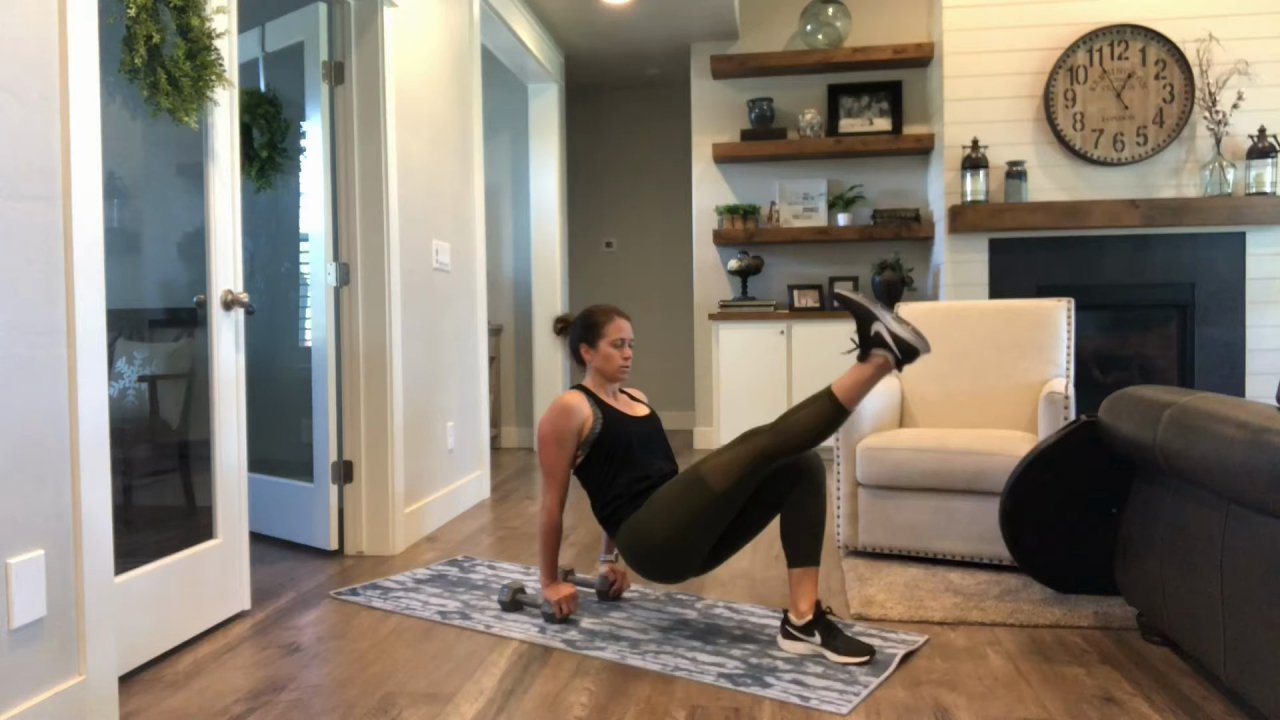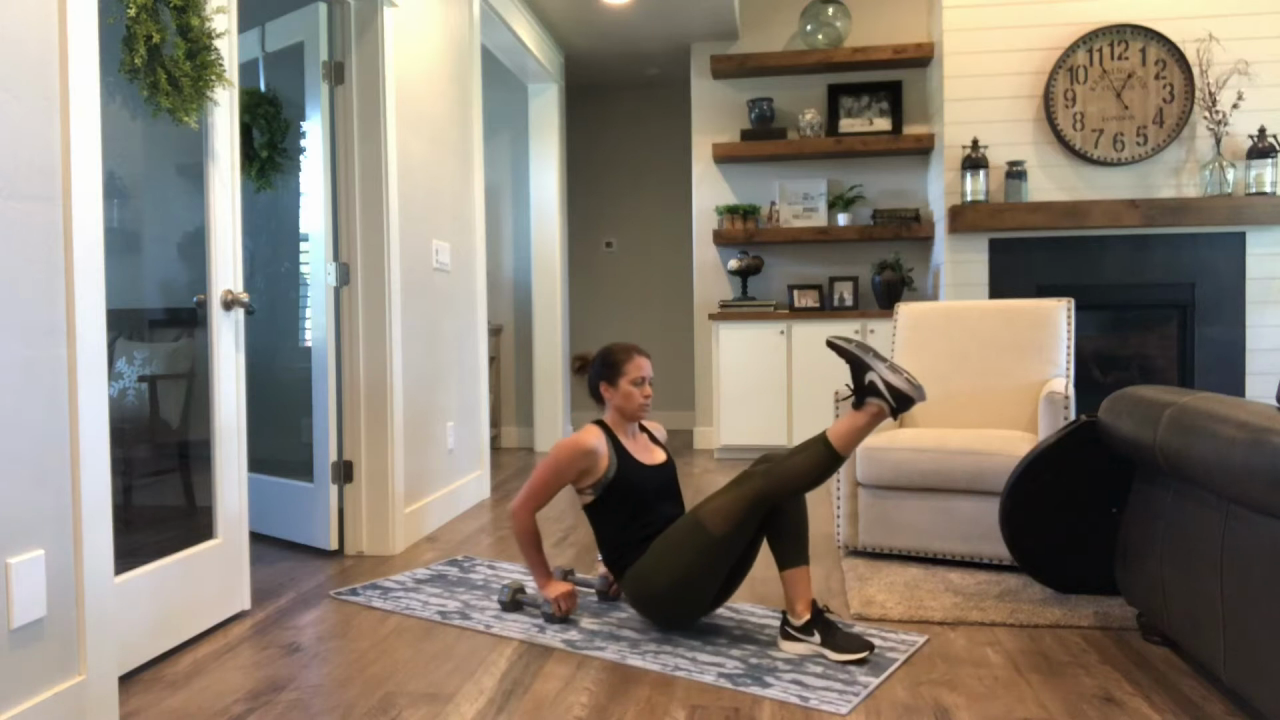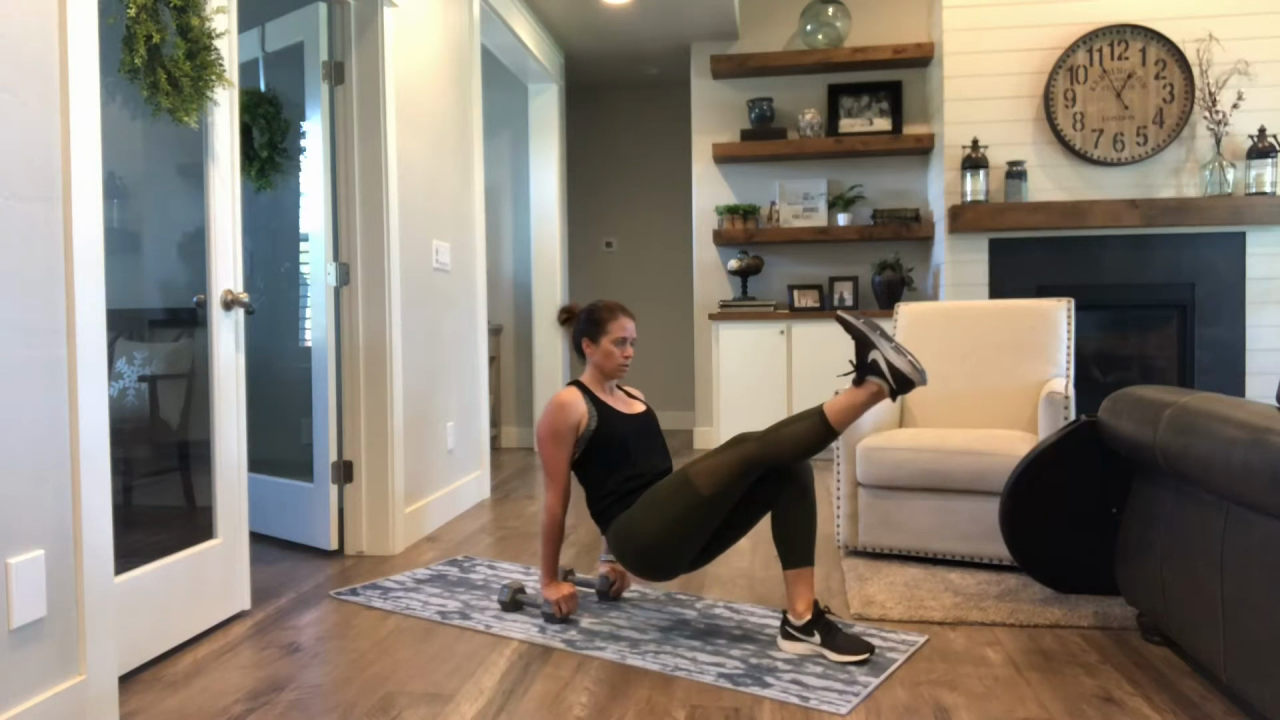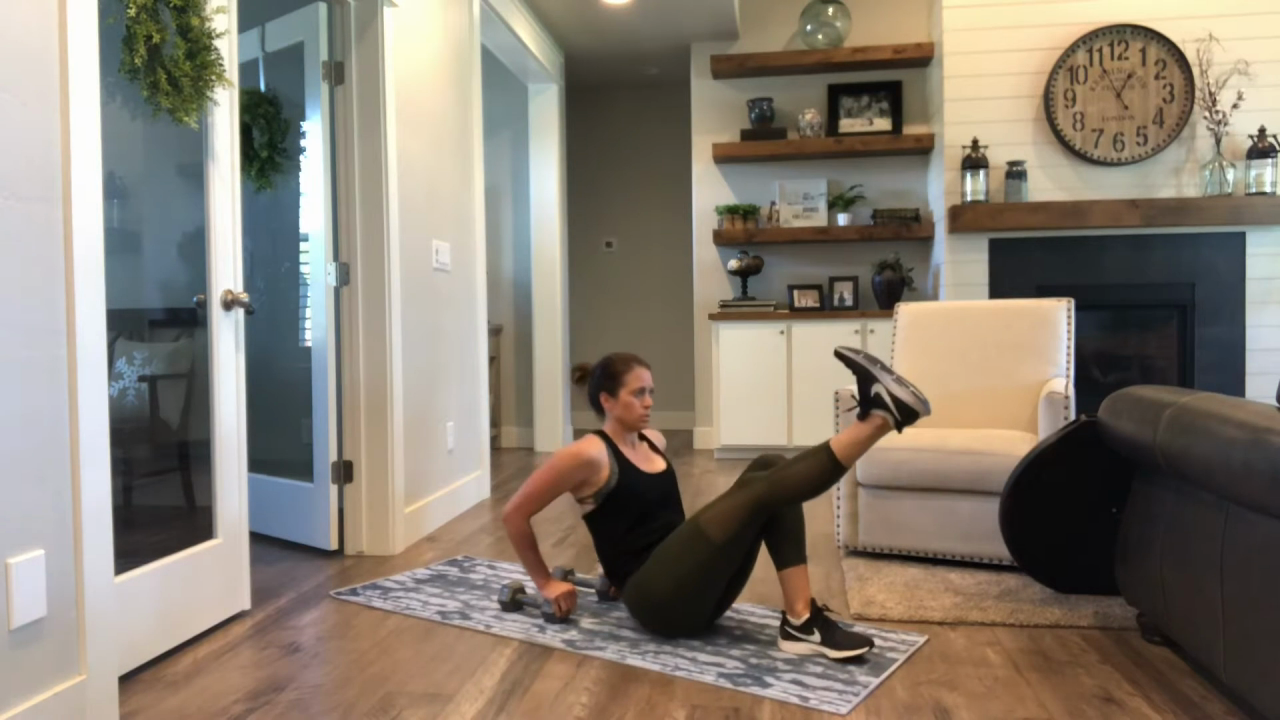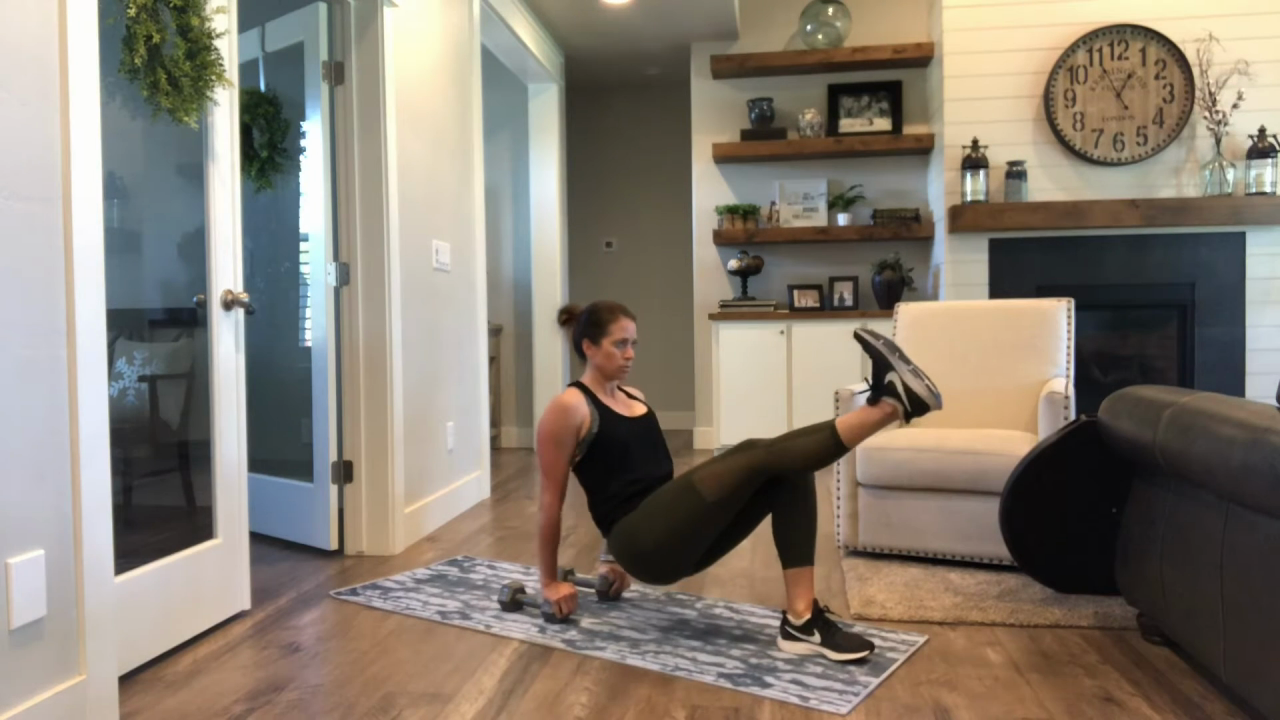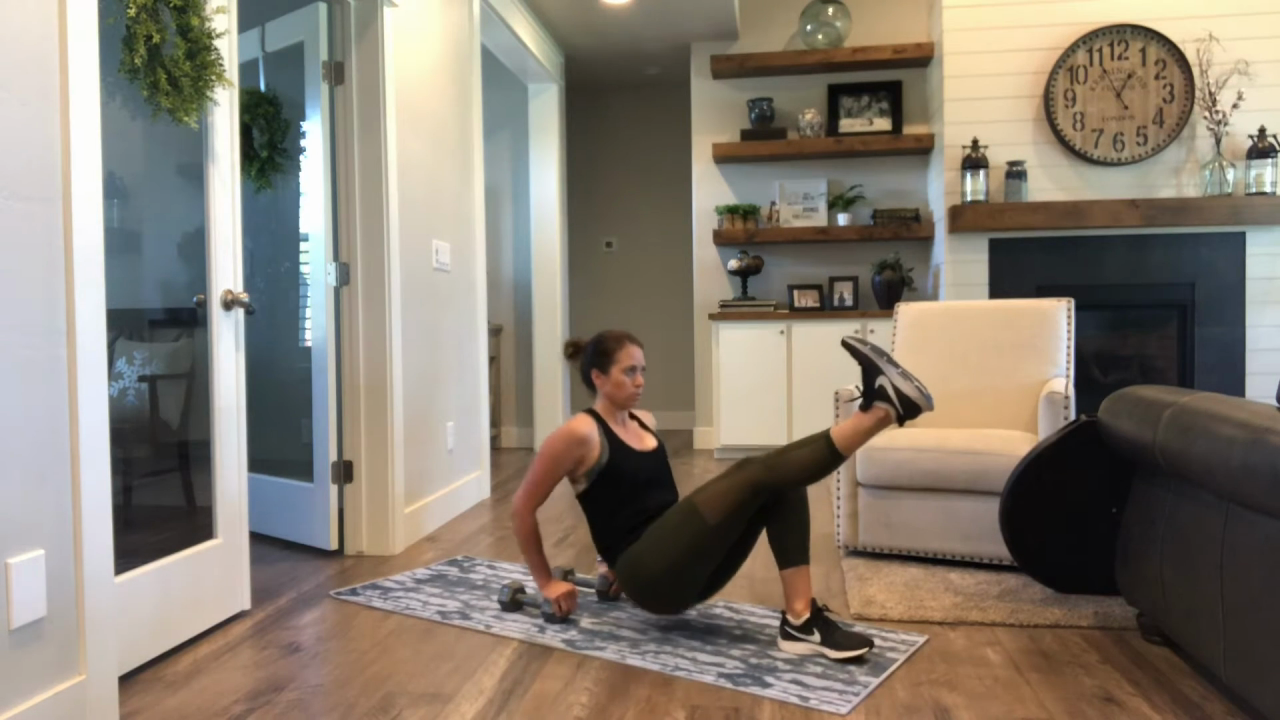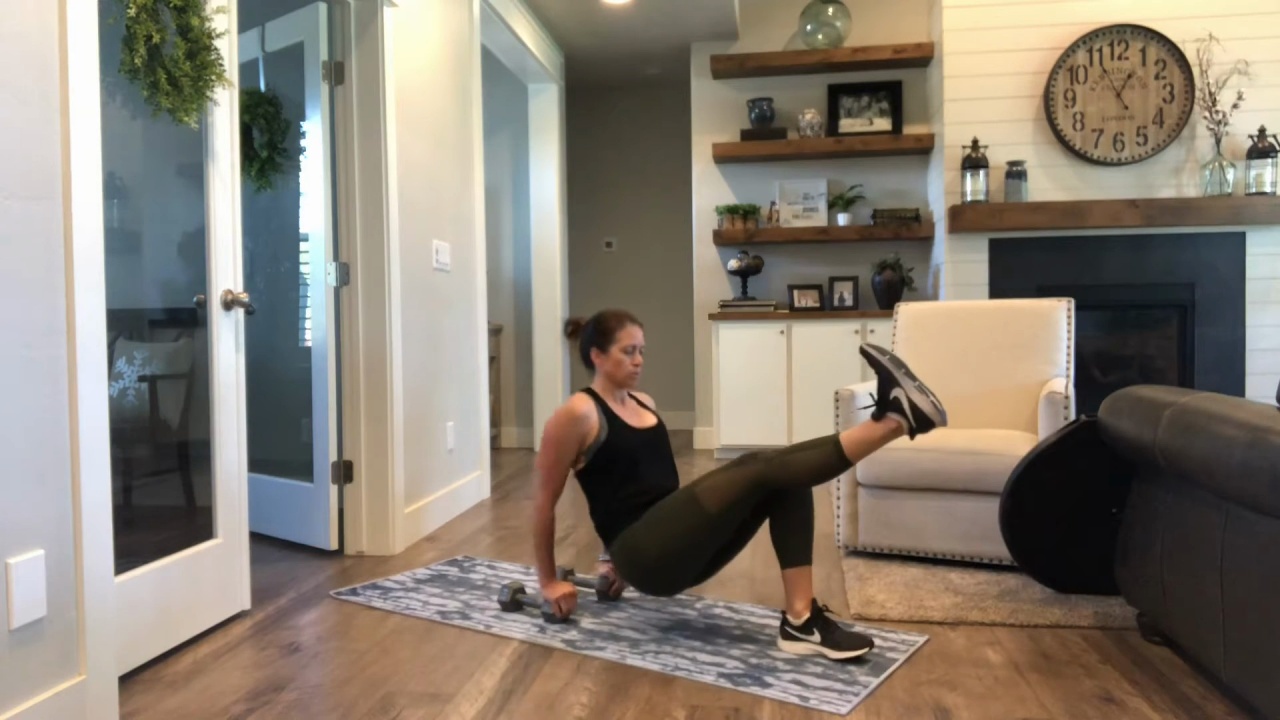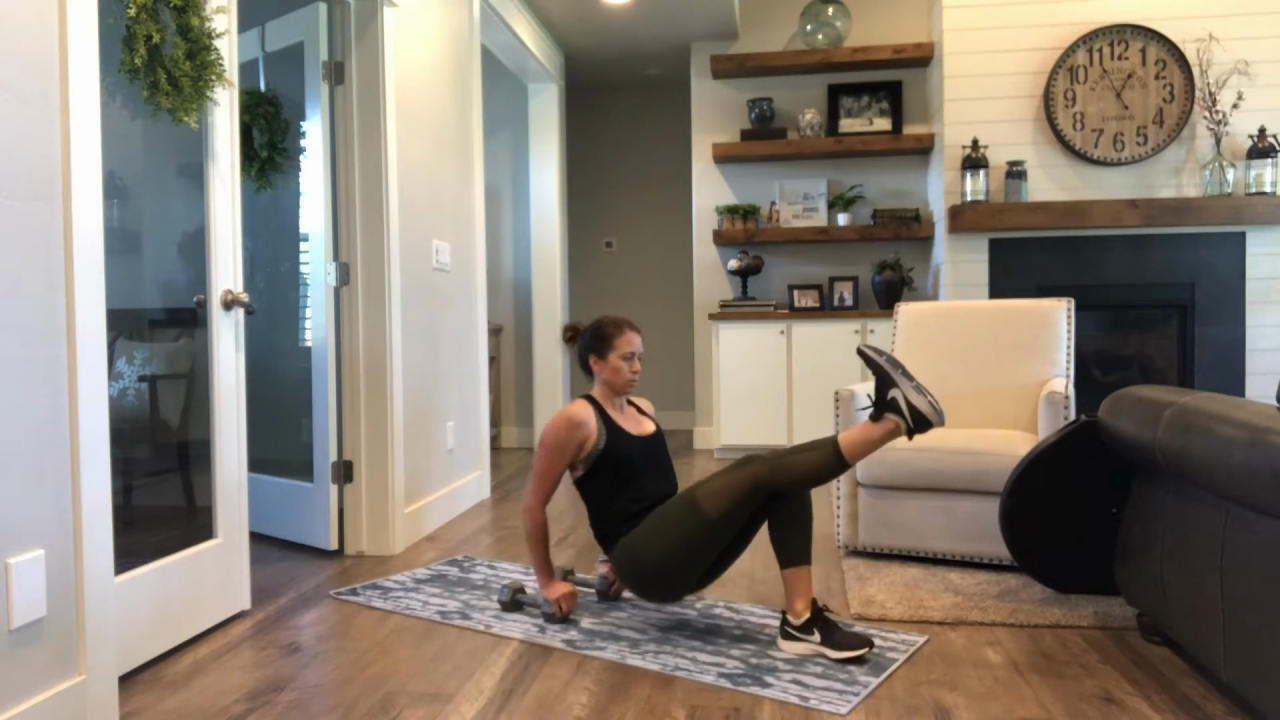
dt=0.7s
person 1, frame 1
left shoulder: (635, 400)
right shoulder: (569, 410)
right elbow: (552, 502)
left wrist: (610, 559)
right wrist: (551, 583)
left hip: (691, 538)
right hip: (652, 545)
left knee: (802, 467)
right knee: (760, 445)
left ankle: (802, 623)
right ankle: (877, 359)
person 1, frame 2
left shoulder: (655, 435)
right shoulder: (588, 446)
right elbow: (520, 509)
left wrist: (613, 558)
right wrist: (547, 582)
left hip: (696, 576)
right hip: (656, 588)
left knee: (774, 471)
right knee: (758, 484)
left ankle: (802, 624)
person 1, frame 3
left shoulder: (632, 397)
right shoulder: (567, 406)
right elbow: (555, 499)
left wrist: (611, 558)
right wrist: (550, 581)
left hip: (680, 532)
right hip: (645, 540)
left knee: (788, 468)
right knee: (750, 451)
left ankle: (801, 622)
right ankle: (874, 384)
person 1, frame 4
left shoulder: (652, 442)
right shoulder: (588, 456)
right elbow: (513, 514)
right wrist: (546, 583)
left hip: (694, 582)
right hip: (659, 597)
left knee: (770, 470)
right knee: (757, 490)
left ankle: (801, 623)
person 1, frame 5
left shoulder: (633, 398)
right shoulder: (569, 409)
right elbow: (551, 500)
left wrist: (619, 560)
right wrist: (550, 581)
left hip: (679, 535)
right hip: (647, 544)
left knee: (789, 471)
right knee: (756, 457)
left ankle: (802, 622)
right ankle: (889, 405)
person 1, frame 6
left shoulder: (642, 422)
right shoulder: (579, 435)
right elbow: (522, 509)
left wrist: (616, 561)
right wrist: (546, 582)
left hip: (684, 564)
right hip: (650, 575)
left knee: (779, 478)
right knee: (755, 474)
left ankle: (800, 622)
right ankle: (882, 409)
person 1, frame 7
left shoulder: (643, 404)
right shoulder: (577, 415)
right elbow: (544, 502)
left wrist: (613, 558)
right wrist: (549, 581)
left hip: (681, 544)
right hip: (647, 557)
left knee: (783, 476)
right knee: (757, 470)
left ankle: (800, 622)
right ankle: (894, 421)
person 1, frame 8
left shoulder: (641, 409)
right shoulder: (576, 420)
right elbow: (534, 505)
left wrist: (613, 558)
right wrist: (548, 581)
left hip: (679, 548)
right hip: (648, 561)
left knee: (779, 472)
right knee: (758, 471)
left ankle: (801, 622)
right ankle: (892, 420)
